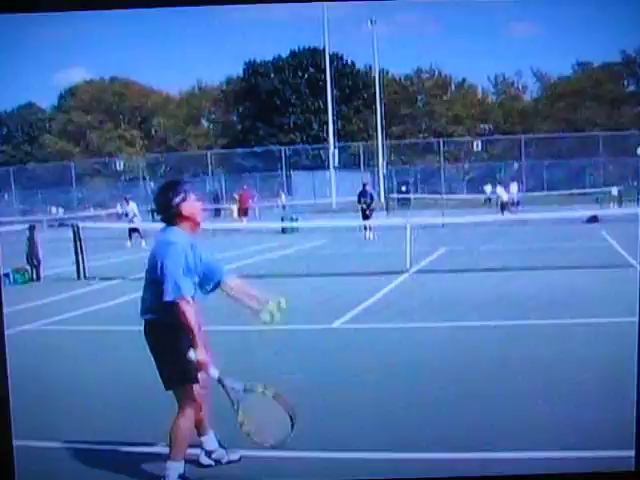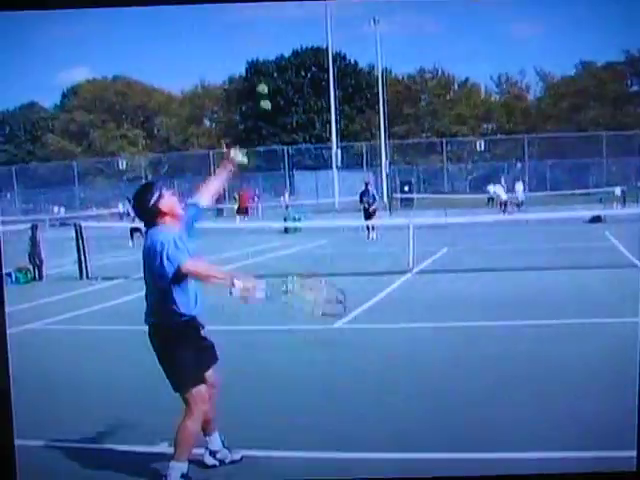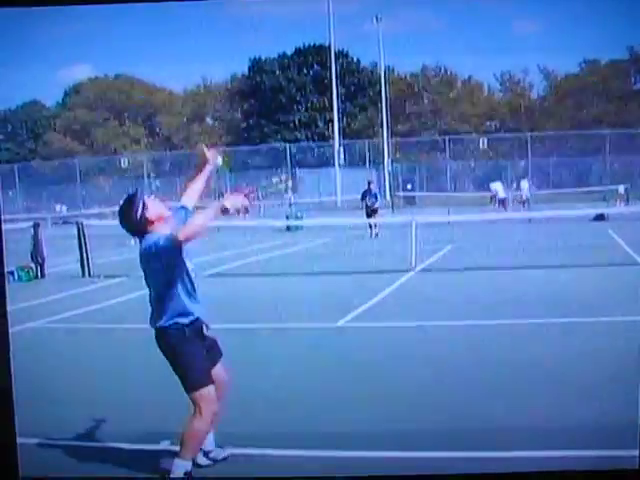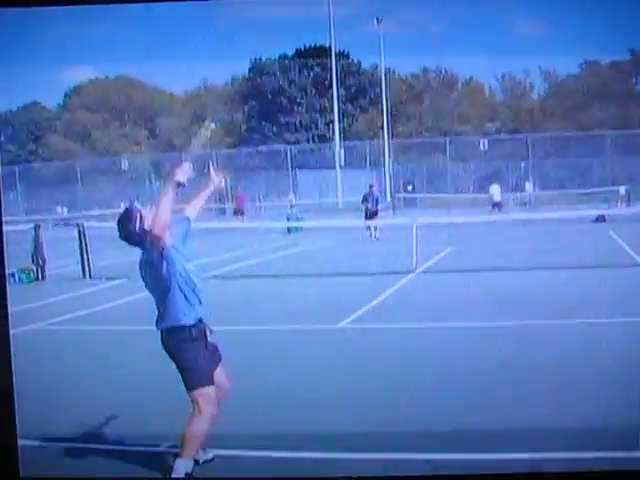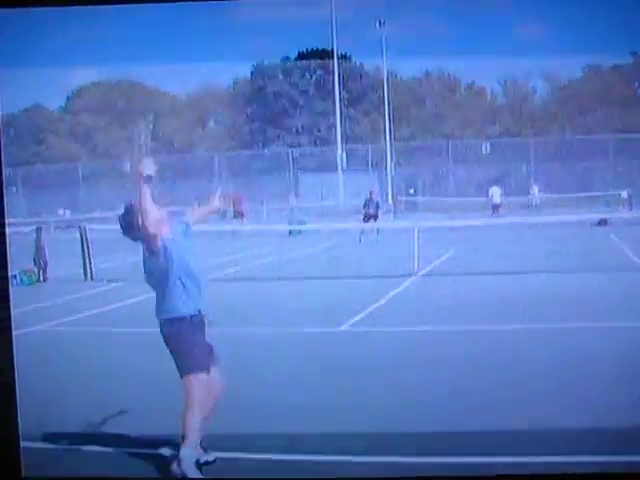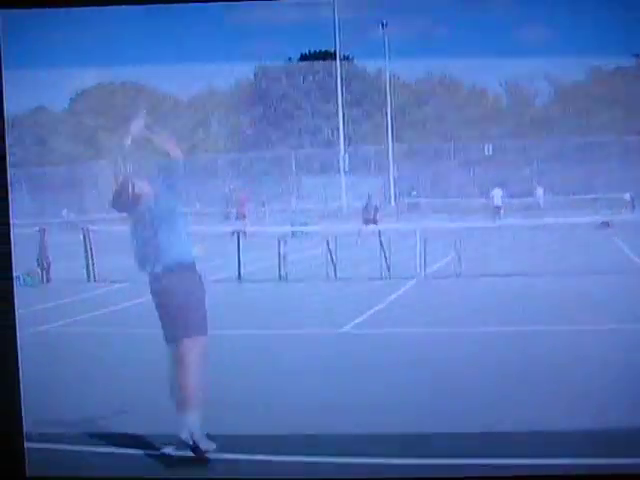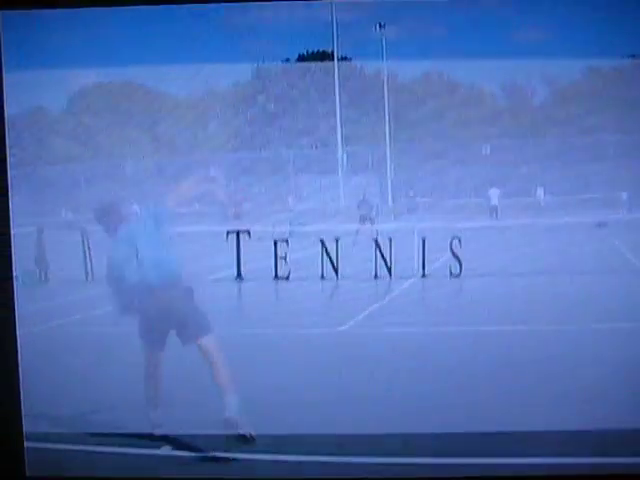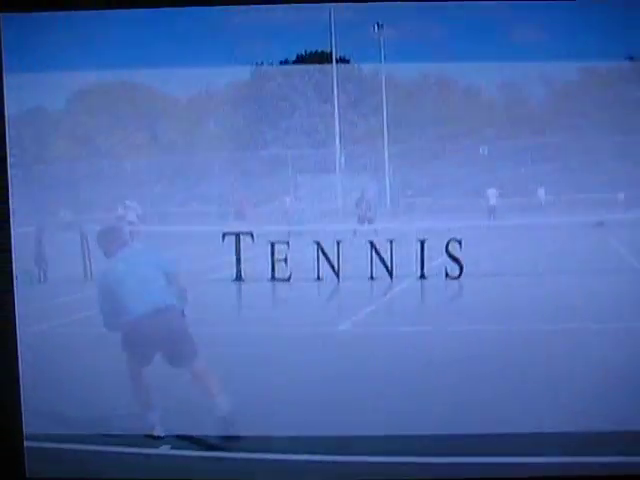
dt=0.2s
person 1, frame 1
left shoulder: (190, 244)
right shoulder: (172, 246)
left elbow: (222, 279)
right elbow: (180, 300)
left wrist: (257, 299)
right wrist: (199, 346)
left hip: (181, 326)
right hip: (167, 328)
left knee: (201, 389)
right knee: (191, 400)
left ankle: (212, 450)
person 1, frame 2
left shoulder: (176, 226)
right shoulder: (160, 242)
left elbow: (204, 197)
right elbow: (188, 268)
left wrist: (228, 167)
right wrist: (232, 280)
left hip: (186, 325)
right hip: (171, 331)
left knee: (210, 386)
right knee: (198, 403)
left ankle: (214, 450)
person 1, frame 3
left shoulder: (168, 236)
right shoulder: (155, 246)
left elbow: (186, 203)
right elbow: (185, 233)
left wrist: (206, 167)
right wrist: (221, 206)
left hip: (191, 326)
right hip: (178, 333)
left knee: (221, 383)
right knee: (207, 406)
left ankle: (205, 448)
person 1, frame 4
left shoulder: (172, 237)
right shoulder: (154, 255)
left elbow: (188, 213)
right elbow: (156, 230)
left wrist: (209, 188)
right wrist: (174, 184)
left hip: (194, 328)
right hip: (182, 334)
left knee: (221, 386)
right knee: (205, 405)
left ankle: (193, 450)
person 1, frame 5
left shoulder: (167, 242)
right shoulder: (156, 249)
left elbow: (185, 221)
right elbow: (149, 231)
left wrist: (209, 207)
right wrist: (145, 181)
left hip: (190, 321)
right hip: (181, 324)
left knee: (213, 387)
right knee: (197, 391)
left ankle: (191, 450)
person 1, frame 6
left shoulder: (138, 227)
right shoulder: (161, 201)
right elbow: (175, 157)
right wrist: (145, 134)
left hip: (161, 285)
right hip: (183, 280)
left knee: (179, 358)
right knee: (194, 354)
left ankle: (186, 425)
right ankle: (193, 428)
person 1, frame 7
left shoulder: (114, 253)
right shoulder: (145, 219)
left elbow: (123, 303)
right elbow: (174, 199)
right wrist: (199, 185)
left hip: (148, 303)
right hip: (175, 292)
left knee: (152, 363)
right knee: (212, 353)
left ankle: (156, 423)
right ankle: (232, 412)
person 1, frame 8
left shoulder: (106, 276)
right shoulder: (150, 256)
left elbow: (110, 322)
right elbow: (178, 284)
right wrist: (180, 306)
left hip: (139, 328)
right hip: (170, 319)
left knee: (135, 372)
right knee: (199, 371)
left ankle: (155, 425)
right ankle: (222, 408)
